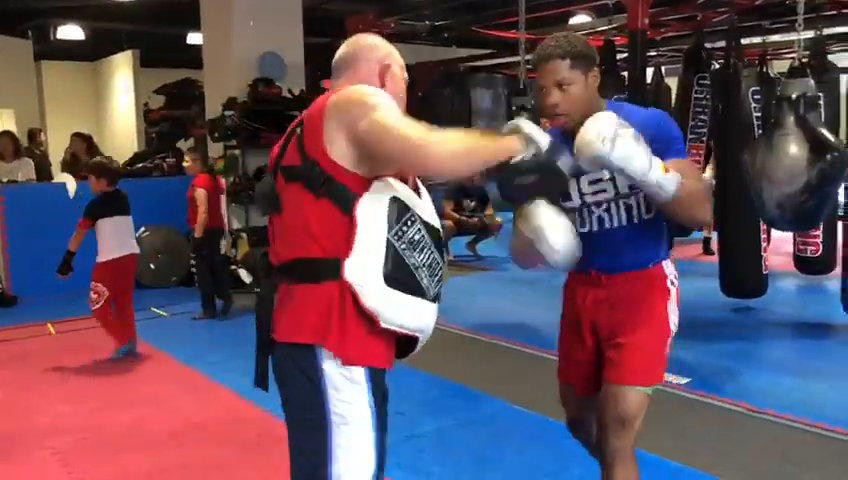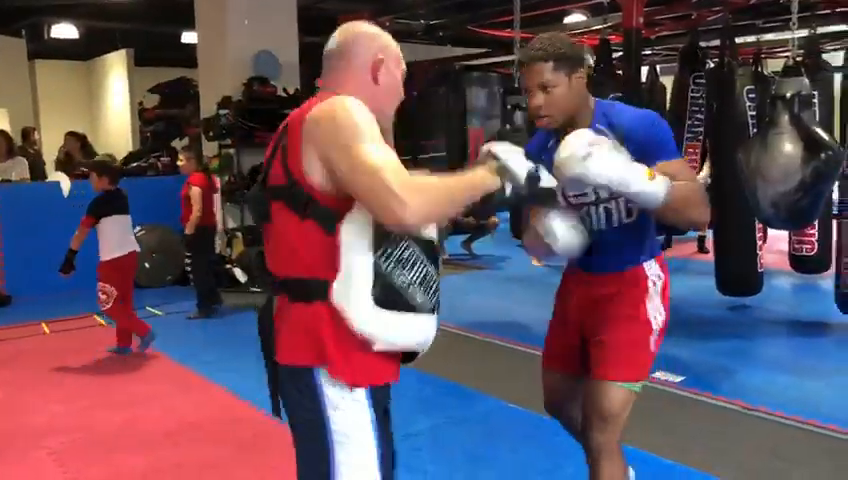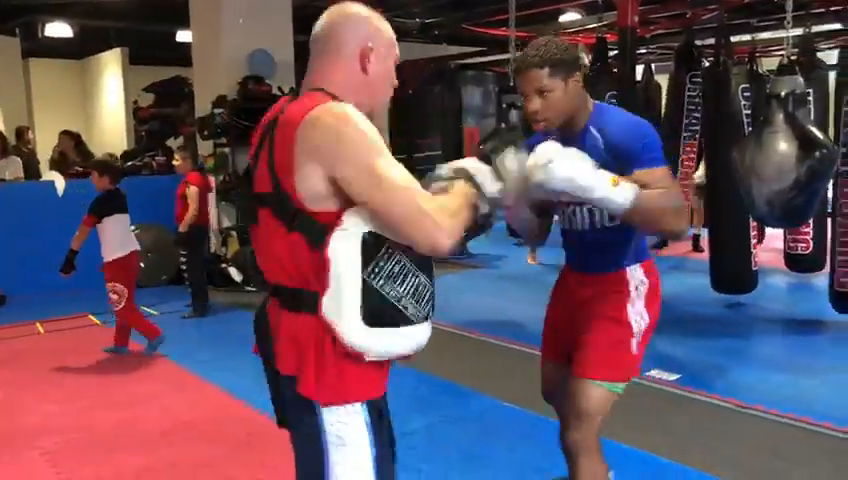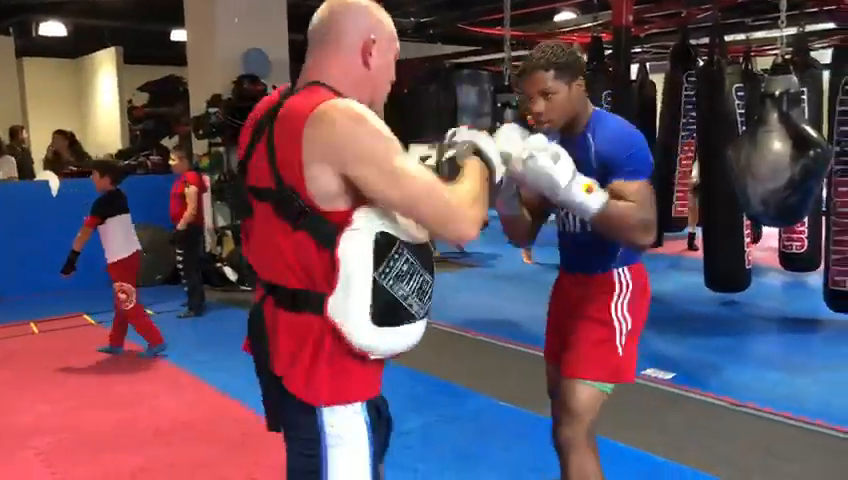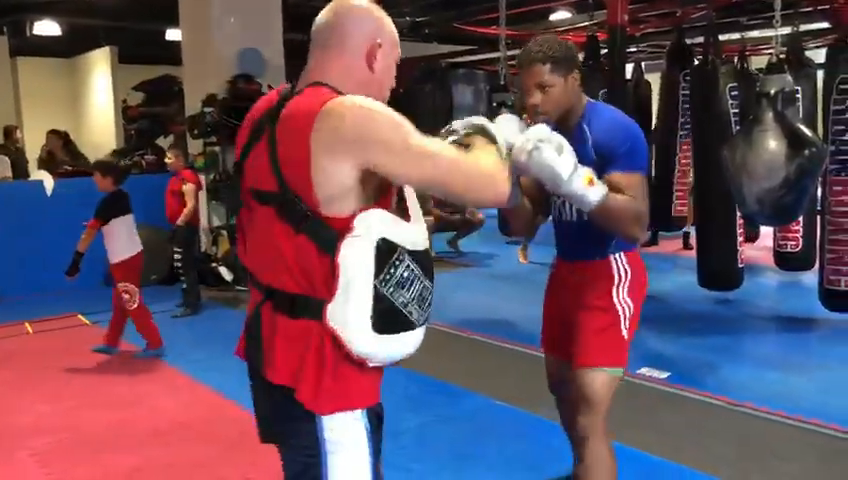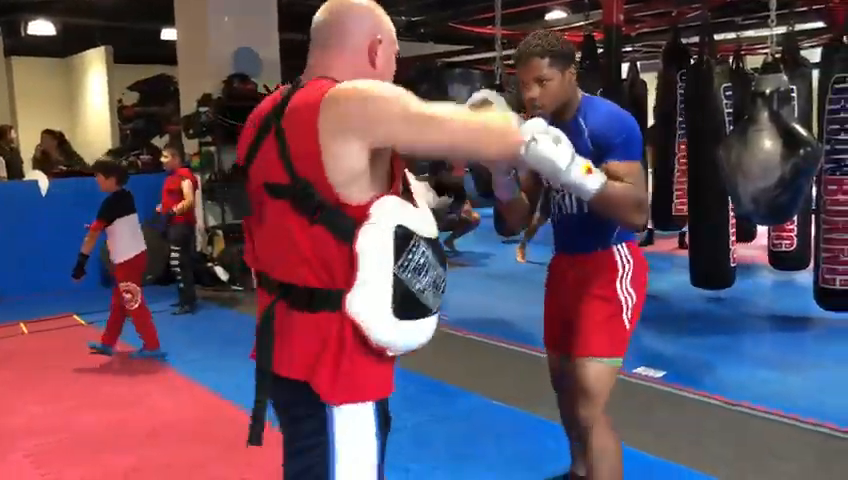
dt=0.1s
person 1, frame 1
left shoulder: (304, 133)
right shoulder: (358, 105)
right elbow: (429, 154)
right wrist: (515, 140)
left hip: (323, 333)
right hip: (333, 341)
person 1, frame 2
left shoulder: (305, 128)
right shoulder: (337, 119)
right elbow: (403, 206)
right wrist: (489, 170)
left hip: (321, 343)
right hip: (333, 354)
person 1, frame 3
left shoulder: (284, 120)
right shoulder: (331, 124)
right elbow: (436, 233)
left wrist: (435, 186)
right wrist: (470, 184)
left hip: (304, 340)
right hip: (327, 359)
person 1, frame 4
left shoulder: (273, 112)
right shoulder: (340, 121)
right elbow: (459, 223)
left wrist: (409, 170)
right wrist: (479, 160)
left hip: (288, 339)
right hip: (312, 355)
person 1, frame 5
left shoulder: (268, 114)
right shoulder: (351, 119)
right elbow: (492, 187)
right wrist: (484, 139)
left hip: (280, 344)
right hip: (320, 362)
person 1, frame 6
left shoulder: (267, 114)
right shoulder: (358, 105)
right elbow: (504, 139)
right wrist: (488, 109)
left hip: (288, 340)
right hip: (329, 356)
person 2, frame 1
left shoulder: (650, 125)
right shoulder: (545, 151)
left elbow: (700, 212)
right elbow: (525, 253)
left wrist: (641, 166)
right wrist: (533, 237)
left hip: (646, 288)
right hip: (583, 290)
left knee: (616, 440)
right knee: (580, 418)
person 2, frame 2
left shoulder: (637, 126)
right shoulder: (539, 148)
left elbow: (697, 211)
right elbow: (533, 237)
left wrist: (623, 173)
right wrist: (540, 235)
left hip: (634, 286)
right hip: (579, 283)
left knee: (600, 434)
right knee: (560, 403)
person 2, frame 3
left shoulder: (626, 133)
right shoulder: (541, 146)
left elbow: (676, 220)
right elbow: (529, 230)
left wrist: (593, 182)
right wrist: (517, 208)
left hip: (621, 288)
right hip: (574, 281)
left knee: (578, 433)
right knee: (556, 393)
person 2, frame 4
left shoulder: (619, 140)
right shoulder: (542, 145)
left elbow: (642, 232)
right elbow: (522, 235)
left wrist: (570, 184)
right wrist: (506, 184)
left hip: (612, 288)
right hip: (571, 282)
left knee: (571, 430)
right knee: (561, 396)
person 2, frame 5
left shoulder: (615, 131)
left elbow: (636, 224)
right elbow: (522, 226)
left hip: (610, 277)
right hip: (566, 272)
left knee: (587, 418)
right knee: (562, 387)
person 2, frame 6
left shoulder: (610, 123)
right shoulder: (537, 132)
left elbow: (637, 213)
right elbow: (520, 220)
left wrist: (570, 168)
left hip: (610, 268)
right hip: (565, 265)
left knee: (589, 406)
right knee: (563, 380)
person 3, frame 1
left shoulder: (96, 204)
right shoulder: (123, 198)
left elbow: (79, 234)
left wrist: (67, 260)
left hip: (110, 261)
right hip: (130, 256)
left knee: (100, 305)
right knee: (124, 304)
left ankle: (125, 341)
right ankle: (129, 344)
person 3, frame 2
left shoulder: (99, 202)
right shoulder: (122, 197)
left elbow: (81, 233)
left wrist: (69, 259)
left hip: (113, 259)
right hip: (130, 253)
left knee: (110, 305)
right knee: (123, 302)
left ankle: (143, 332)
right ankle: (124, 344)
person 3, frame 3
left shoulder: (100, 202)
right shoulder: (120, 196)
left elbow: (82, 232)
left wrist: (70, 258)
left hip: (117, 259)
right hip: (131, 253)
left knee: (121, 305)
right knee: (125, 302)
left ankle: (154, 335)
right ankle: (120, 343)
person 3, frame 4
left shoulder: (102, 202)
right shoulder: (119, 197)
left elbow: (84, 233)
left wrist: (71, 260)
left hip: (120, 259)
right hip: (132, 253)
left knee: (130, 304)
right knee: (123, 303)
left ankle: (156, 342)
right ankle: (115, 344)
person 3, frame 5
left shoulder: (107, 204)
right shoulder: (122, 197)
left elbow: (88, 235)
left wrist: (75, 261)
left hip: (123, 259)
right hip: (133, 254)
left knee: (133, 305)
right knee: (120, 302)
left ankle: (155, 344)
right ankle: (110, 343)
person 3, frame 6
left shoulder: (110, 204)
right shoulder: (126, 196)
left elbow: (92, 236)
left wrist: (80, 263)
left hip: (127, 259)
right hip: (137, 253)
left knee: (134, 304)
right knee: (119, 302)
left ankle: (152, 346)
right ankle: (107, 343)
person 4, frame 1
left shoulder: (199, 183)
right shoulder: (213, 178)
left elbow: (203, 212)
left wrist: (197, 236)
left hip: (205, 231)
right hip: (217, 228)
left knee: (202, 271)
right knee: (215, 266)
left ankle: (209, 309)
right ankle: (226, 298)
person 4, frame 2
left shoulder: (194, 181)
right shoulder: (204, 177)
left elbow: (197, 210)
left wrist: (188, 232)
left hip: (198, 230)
right hip: (208, 227)
left knee: (197, 269)
right knee: (204, 266)
left ankle: (204, 308)
right ankle: (213, 299)
person 4, frame 3
left shoulder: (191, 180)
right shoulder: (198, 176)
left elbow: (193, 209)
left wrist: (182, 230)
left hip: (192, 228)
right hip: (200, 227)
left knee: (191, 267)
right knee: (197, 265)
left ankle: (199, 307)
right ankle: (201, 300)
person 4, frame 4
left shoulder: (189, 180)
right shoulder: (184, 178)
left elbow: (192, 209)
left wrist: (179, 229)
left hip: (188, 228)
right hip: (187, 228)
left knee: (186, 266)
right knee: (191, 265)
left ankle: (195, 307)
right ankle: (197, 300)
person 4, frame 5
left shoulder: (186, 178)
right shoulder: (178, 176)
left elbow: (191, 205)
left wrist: (179, 224)
right wrist: (176, 224)
left hip: (185, 226)
right hip: (181, 226)
left knee: (183, 265)
right knee: (188, 264)
left ankle: (191, 305)
right ankle: (193, 299)
person 4, frame 6
left shoulder: (184, 175)
right shoulder: (172, 175)
left elbow: (190, 199)
left wrist: (173, 211)
right wrist: (162, 209)
left hip: (182, 225)
right hip: (174, 224)
left knee: (178, 263)
right knee: (179, 263)
left ankle: (188, 303)
right ankle: (187, 299)
